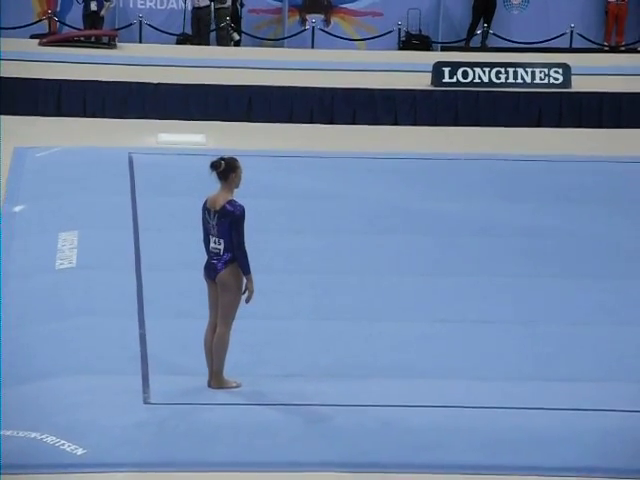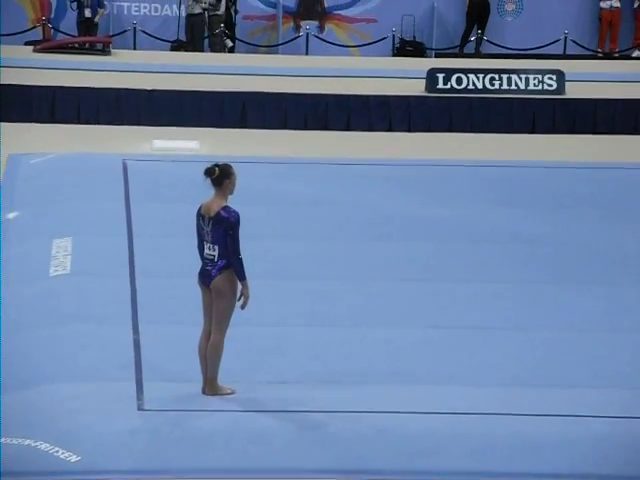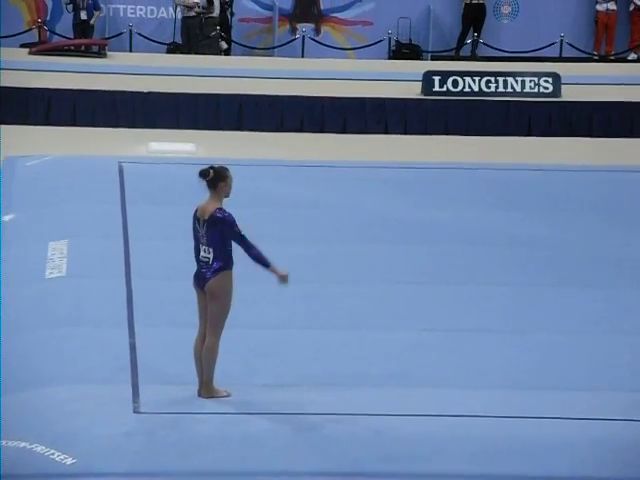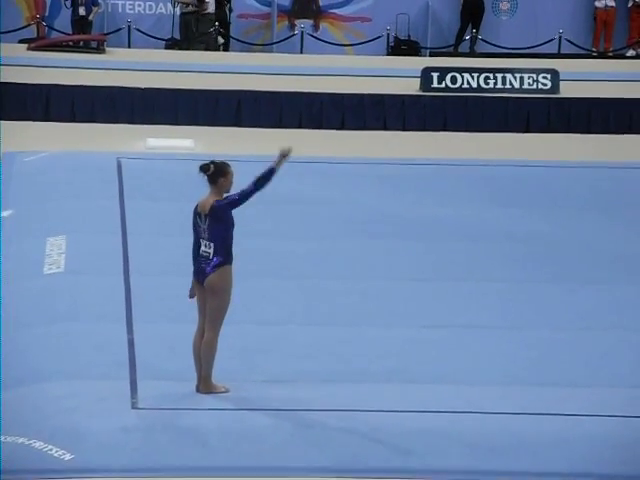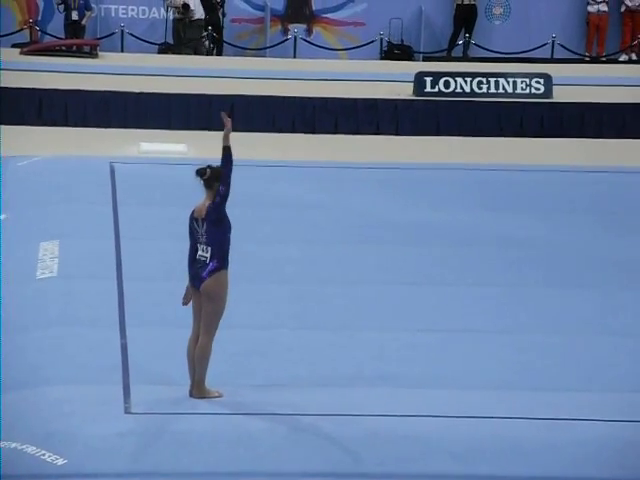
dt=0.2s
person 1, frame 1
left shoulder: (207, 203)
right shoulder: (235, 209)
left elbow: (206, 239)
right elbow: (239, 247)
right wrist: (249, 279)
left hip: (211, 267)
right hip: (228, 271)
left knee: (213, 323)
right knee: (224, 326)
left ankle: (212, 375)
right ankle: (218, 378)
person 1, frame 2
left shoulder: (201, 209)
right shoulder: (230, 215)
left elbow: (200, 245)
right elbow: (234, 253)
right wrist: (244, 285)
left hip: (204, 273)
right hip: (222, 277)
left knee: (207, 330)
right knee: (218, 333)
left ankle: (206, 382)
right ankle: (212, 384)
person 1, frame 3
left shoulder: (198, 213)
right shoulder: (223, 217)
right elbow: (247, 246)
right wrist: (274, 269)
left hip: (200, 276)
right hip: (218, 278)
left knee: (203, 332)
right knee: (213, 335)
left ankle: (203, 385)
right ankle: (208, 387)
person 1, frame 4
left shoulder: (198, 207)
right shoulder: (221, 205)
left elbow: (196, 244)
right elbow: (252, 189)
left wrist: (195, 278)
right wrist: (277, 164)
left hip: (201, 271)
right hip: (218, 273)
left knee: (202, 328)
right knee: (212, 331)
left ankle: (201, 380)
right ankle: (206, 383)
person 1, frame 5
left shoulder: (195, 212)
right shoulder: (216, 210)
left elbow: (192, 250)
right elbow: (227, 174)
left wrist: (191, 283)
right wrist: (227, 140)
left hip: (197, 277)
right hip: (214, 278)
left knee: (197, 333)
right knee: (207, 335)
left ankle: (194, 384)
right ankle: (200, 388)
